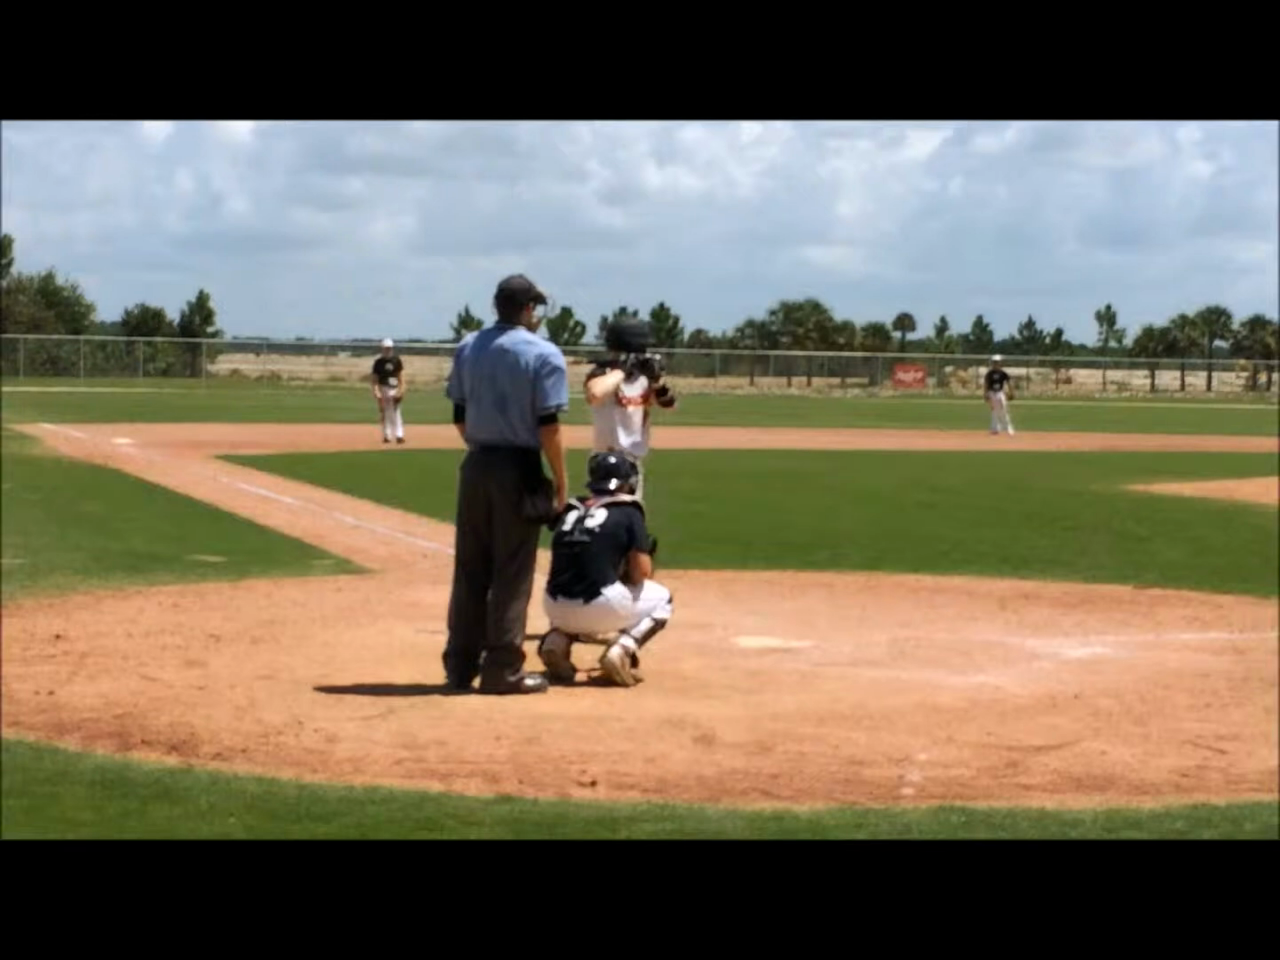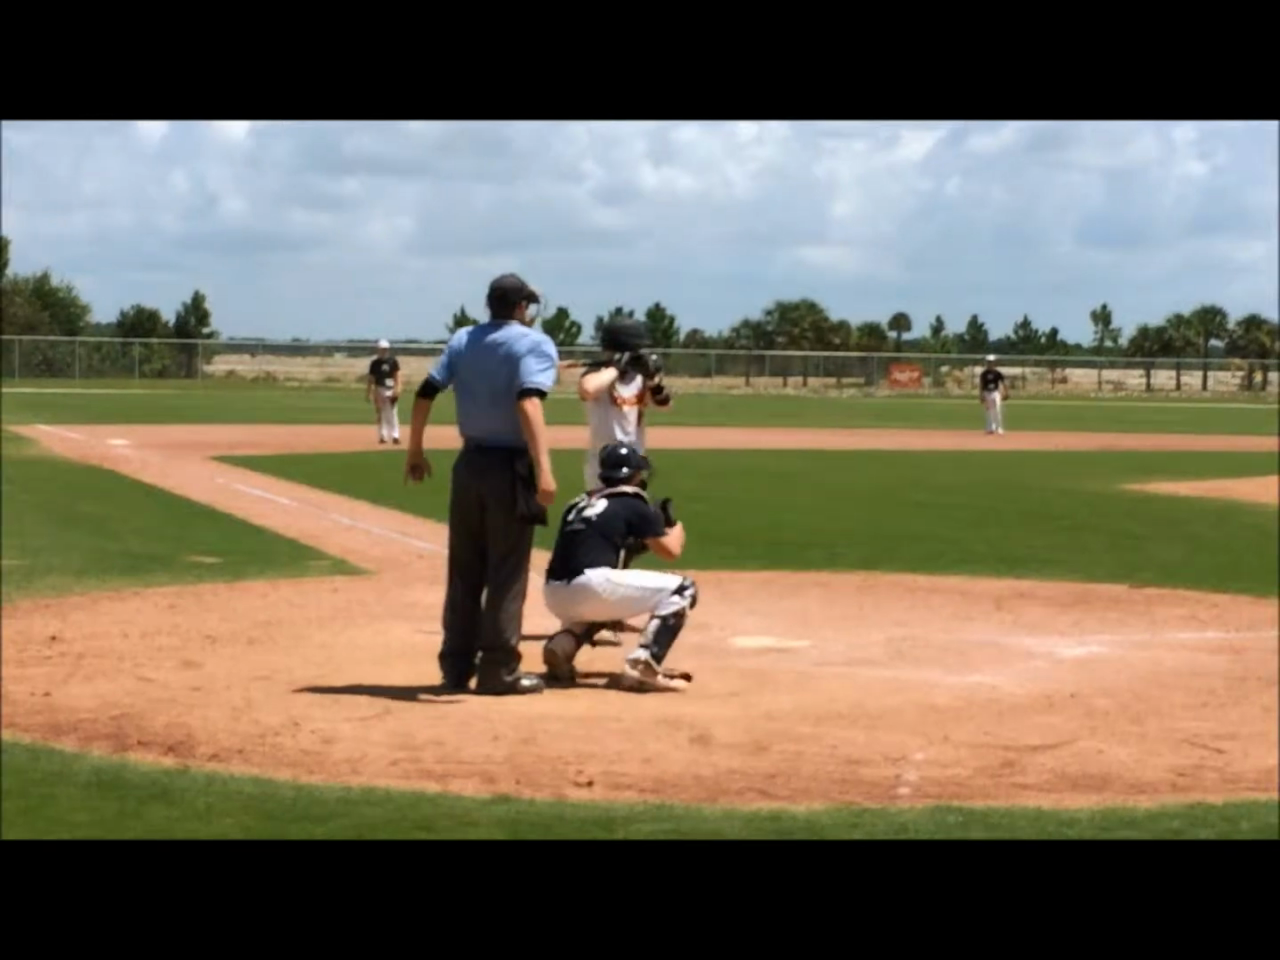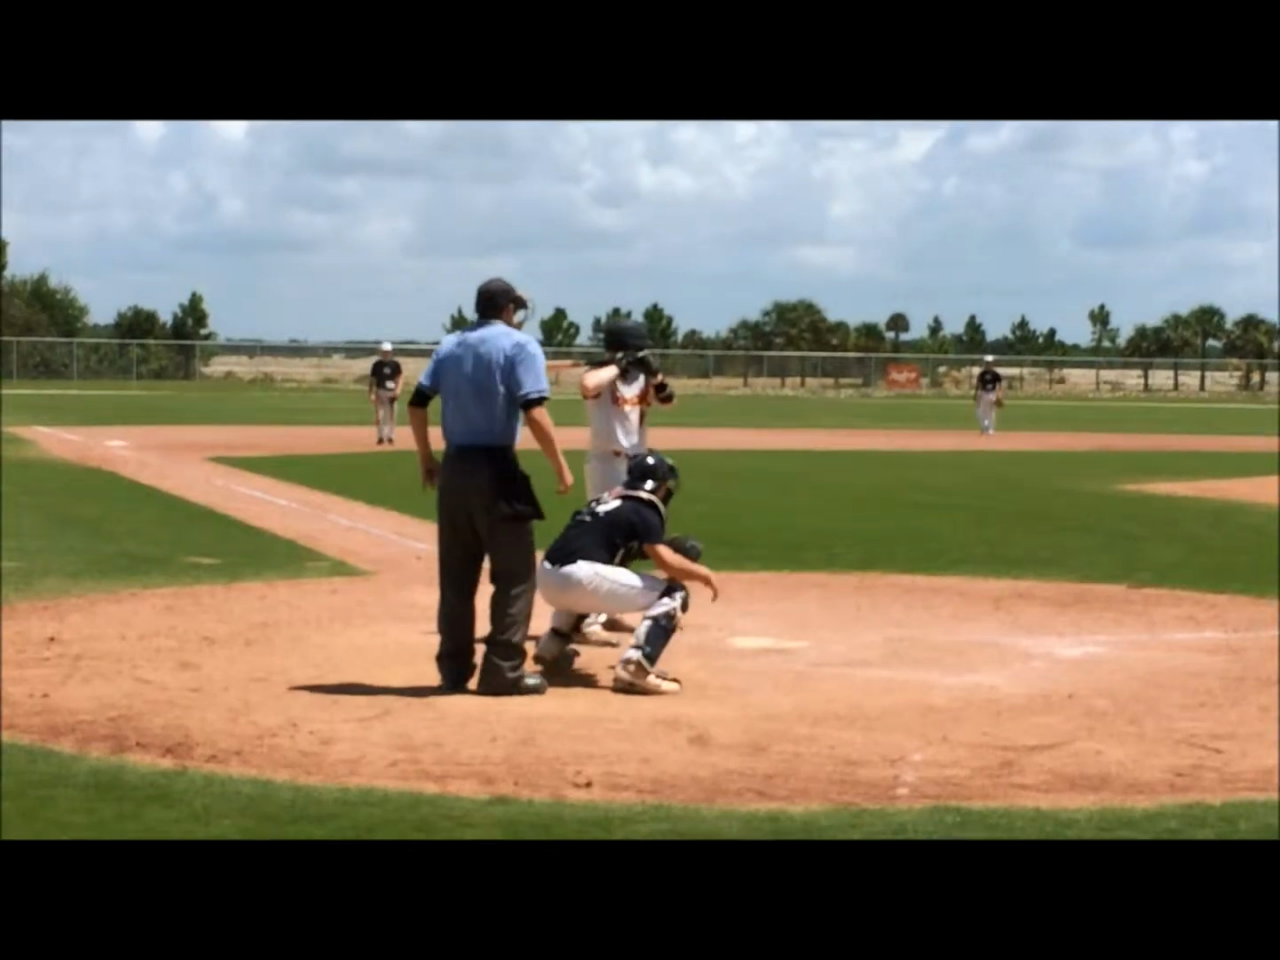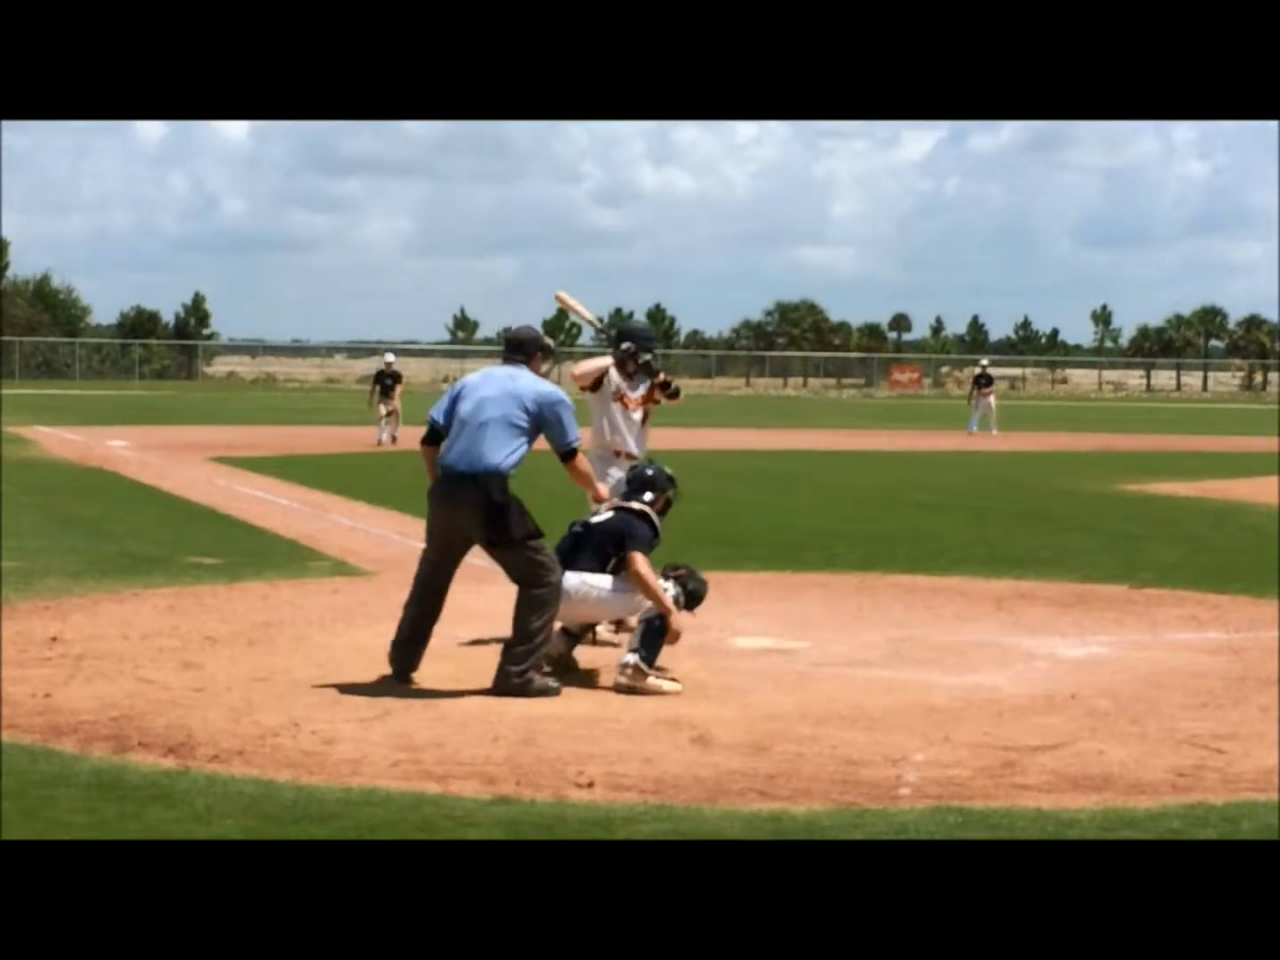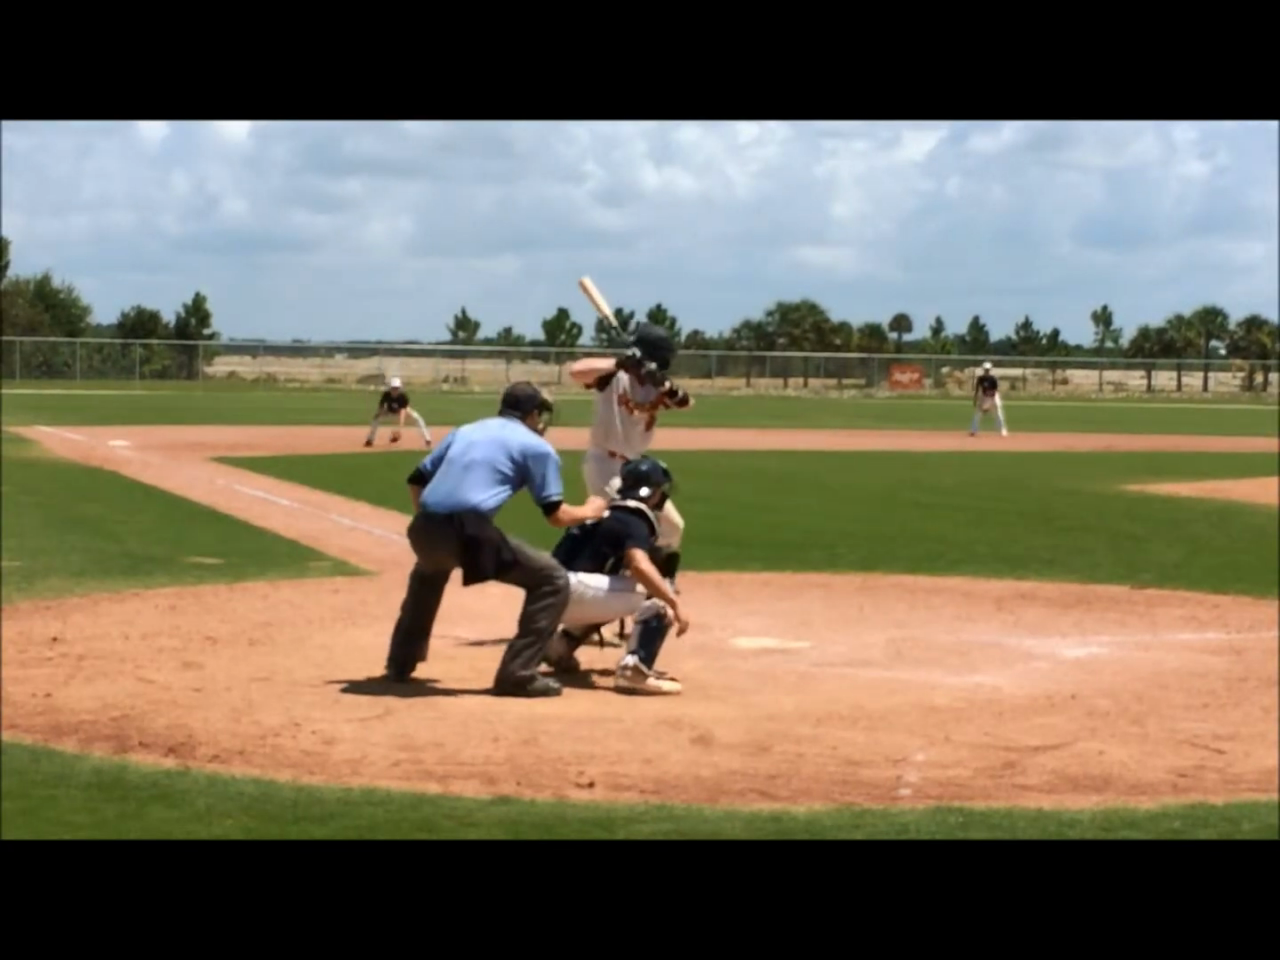
dt=0.5s
person 1, frame 1
left shoulder: (468, 346)
right shoulder: (544, 353)
left elbow: (460, 416)
right elbow: (548, 428)
right wrist: (560, 485)
left hip: (475, 467)
right hip: (519, 470)
left knee: (470, 571)
right knee: (512, 575)
left ankle: (461, 666)
right ankle: (503, 671)
person 1, frame 2
left shoulder: (462, 340)
right shoulder: (535, 343)
left elbow: (425, 393)
right elbow: (529, 402)
left wrist: (415, 450)
right wrist: (544, 468)
left hip: (469, 464)
right hip: (510, 467)
left knee: (464, 572)
right knee: (507, 573)
left ankle: (457, 666)
right ankle: (499, 671)
person 1, frame 3
left shoulder: (449, 345)
right shoulder: (519, 344)
left elbow: (418, 403)
right elbow: (534, 412)
left wrist: (426, 458)
right wrist: (561, 467)
left hip: (453, 467)
right hip: (493, 467)
left knee: (456, 574)
right knee: (514, 572)
left ankle: (454, 669)
right ankle: (503, 670)
person 1, frame 4
left shoulder: (468, 381)
right shoulder: (548, 393)
left elbow: (430, 441)
right elbow: (571, 459)
right wrist: (597, 489)
left hip: (445, 492)
right hip: (487, 495)
left knee: (433, 573)
right knee: (542, 578)
left ankle: (402, 662)
right ankle: (518, 675)
person 1, frame 5
left shoulder: (465, 430)
right shoulder: (536, 446)
left elbow: (417, 480)
right elbow: (556, 515)
right wrist: (590, 510)
left hip: (424, 530)
right hip: (468, 532)
left knee: (427, 575)
right knee: (552, 580)
left ankle: (400, 663)
right ankle: (518, 675)
person 2, frame 1
left shoulder: (644, 374)
right shoulder: (602, 373)
left elbow: (668, 403)
right elbow: (595, 394)
left wrist: (656, 378)
right wrist: (622, 369)
left hip: (635, 459)
person 2, frame 2
left shoulder: (639, 375)
right shoulder: (598, 373)
left elbow: (663, 402)
right elbow: (587, 389)
left wrist: (653, 377)
right wrist: (617, 367)
right hip: (605, 466)
person 2, frame 3
left shoulder: (639, 376)
right shoulder: (600, 372)
left elbow: (666, 399)
right elbow: (587, 386)
left wrist: (654, 373)
right wrist: (618, 365)
right hip: (606, 466)
left ankle: (606, 612)
right ankle: (589, 621)
person 2, frame 4
right shoulder: (604, 374)
left elbow: (674, 393)
right elbow: (575, 373)
left wrist: (657, 373)
right wrist: (614, 358)
left hip: (636, 466)
right hip: (608, 466)
left ankle: (618, 616)
person 2, frame 5
left shoulder: (655, 383)
right shoulder: (614, 375)
left elbow: (685, 403)
right elbow: (576, 371)
left wrist: (663, 384)
right wrist: (619, 362)
right hip: (605, 464)
left knee: (672, 525)
person 3, frame 1
left shoulder: (571, 512)
right shoulder: (629, 512)
right elbow: (642, 571)
left hip: (556, 609)
right hip: (600, 609)
right knee: (661, 598)
left ankle: (558, 641)
right ankle: (623, 649)
person 3, frame 2
left shoulder: (581, 503)
right shoulder: (633, 503)
right elbow: (670, 551)
right wrist: (676, 528)
left hip: (556, 595)
right hip: (589, 586)
right knee: (682, 590)
left ankle: (563, 644)
right ankle: (643, 667)
person 3, frame 3
left shoulder: (606, 500)
right shoulder: (644, 512)
right elbow: (665, 561)
right wrist: (703, 573)
left hip: (549, 577)
right hip: (578, 577)
right knee: (672, 595)
left ankle: (552, 647)
right ankle: (636, 667)
person 3, frame 4
left shoulder: (611, 515)
right shoulder: (637, 524)
right elbow: (638, 570)
right wrist: (671, 611)
right hip: (572, 590)
right knee: (668, 593)
left ankle: (559, 647)
right ankle: (635, 670)
person 3, frame 5
left shoulder: (612, 512)
right shoulder: (634, 520)
right elbow: (639, 566)
right wrist: (675, 603)
right hip: (571, 591)
left knee: (610, 596)
right knee: (659, 595)
left ankle: (560, 647)
right ankle: (634, 670)
